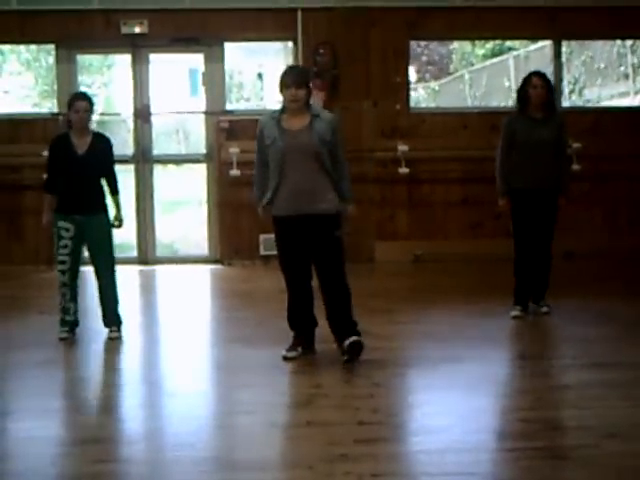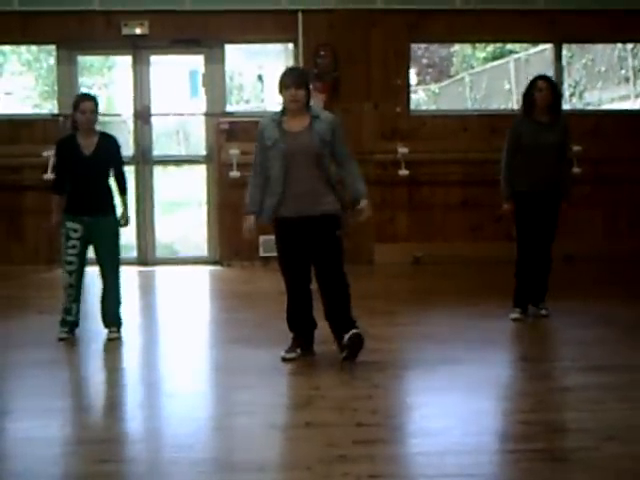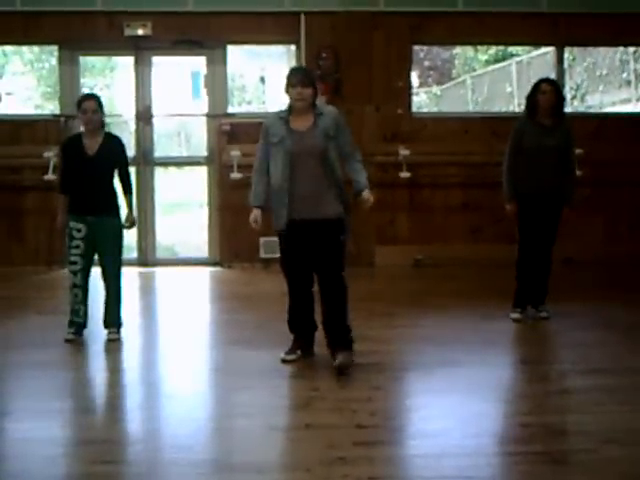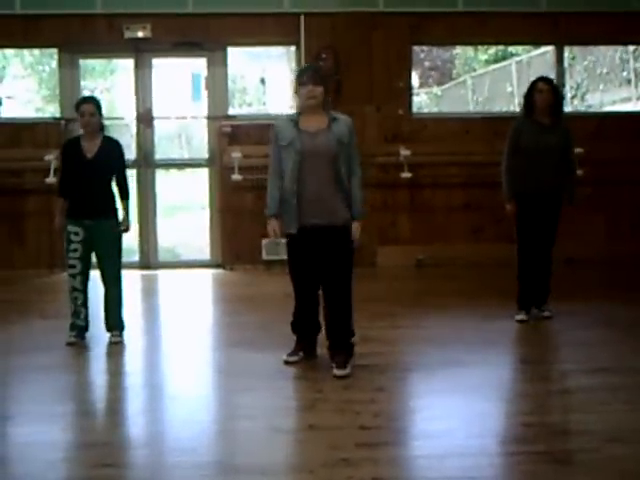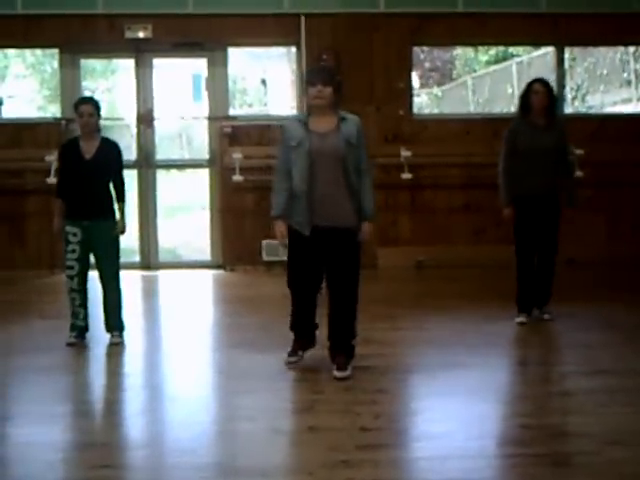
dt=0.2s
person 1, frame 1
left shoulder: (327, 122)
right shoulder: (267, 125)
left elbow: (339, 163)
right elbow: (261, 167)
left wrist: (346, 198)
right wrist: (262, 200)
left hip: (324, 210)
right hip: (285, 214)
left knee: (332, 274)
right knee: (295, 279)
left ankle: (347, 334)
right ankle: (302, 337)
person 1, frame 2
left shoulder: (327, 122)
right shoulder: (267, 127)
left elbow: (345, 161)
right elbow: (259, 172)
left wrist: (360, 195)
right wrist: (252, 210)
left hip: (324, 211)
right hip: (286, 216)
left knee: (332, 273)
right knee: (295, 280)
left ankle: (347, 331)
right ankle: (301, 338)
person 1, frame 3
left shoulder: (331, 118)
right shoulder: (272, 125)
left elbow: (350, 157)
right elbow: (262, 169)
left wrist: (362, 187)
right wrist: (257, 205)
left hip: (328, 214)
right hip: (291, 217)
left knee: (331, 279)
right knee: (297, 282)
left ankle: (340, 345)
right ankle: (302, 339)
person 1, frame 4
left shoulder: (343, 126)
right shoulder: (283, 129)
left elbow: (353, 172)
right elbow: (276, 174)
left wrist: (357, 215)
right wrist: (273, 215)
left hip: (336, 221)
right hip: (298, 222)
left knee: (338, 287)
right knee: (303, 286)
left ankle: (341, 350)
right ankle: (305, 341)
person 1, frame 5
left shoulder: (352, 126)
right shoulder: (292, 129)
left elbow: (363, 174)
right elbow: (283, 175)
left wrist: (367, 216)
right wrist: (279, 215)
left hip: (343, 222)
right hip: (303, 222)
left knee: (343, 289)
right knee: (301, 284)
left ankle: (341, 351)
right ankle: (302, 338)
person 2, frame 1
left shoulder: (102, 142)
right shoulder: (58, 143)
left elbow: (110, 177)
right elbow: (51, 180)
left wrist: (118, 209)
right wrist: (47, 211)
left hip: (96, 213)
right hip: (66, 214)
left knee: (105, 268)
right knee: (65, 270)
left ankle: (113, 322)
right ankle: (68, 323)
person 2, frame 2
left shoulder: (109, 142)
right shoulder: (65, 145)
left elbow: (119, 176)
right elbow: (59, 181)
left wrist: (125, 209)
right wrist: (56, 212)
left hip: (104, 214)
right hip: (74, 215)
left knee: (110, 270)
right knee: (71, 270)
left ankle: (113, 323)
right ankle: (68, 323)
person 2, frame 3
left shoulder: (114, 143)
right shoulder: (70, 145)
left elbow: (124, 177)
right elbow: (65, 181)
left wrist: (130, 211)
right wrist: (62, 212)
left hip: (108, 215)
right hip: (78, 215)
left knee: (111, 271)
right knee: (77, 271)
left ankle: (113, 324)
right ankle: (76, 324)
person 2, frame 4
left shoulder: (112, 146)
right shoulder: (69, 147)
left elbow: (121, 182)
right elbow: (64, 184)
left wrist: (126, 215)
right wrist: (60, 215)
left hip: (106, 218)
right hip: (76, 219)
left knee: (111, 274)
right knee: (76, 275)
left ankle: (115, 327)
right ankle: (78, 327)
person 2, frame 5
left shoulder: (111, 148)
right shoulder: (67, 148)
left elbow: (118, 184)
right elbow: (62, 185)
left wrist: (121, 217)
right wrist: (59, 216)
left hip: (103, 219)
right hip: (74, 220)
left knee: (110, 275)
right knee: (74, 276)
left ankle: (115, 328)
right ankle: (78, 328)
person 3, frame 1
left shoulder: (556, 121)
right shoulder: (514, 121)
left elbow: (563, 157)
right elbow: (503, 158)
left wrist: (562, 191)
right wrist: (503, 192)
left hip: (547, 192)
right hip: (520, 191)
left knee: (543, 245)
right knee: (523, 246)
left ankle: (539, 296)
right ankle: (520, 301)
person 3, frame 2
left shoulder: (560, 125)
right shoulder: (520, 124)
left elbow: (565, 162)
right elbow: (508, 161)
left wrist: (563, 195)
right wrist: (507, 196)
left hip: (550, 195)
right hip: (524, 195)
left knee: (544, 248)
right knee: (525, 248)
left ankle: (539, 298)
right ankle: (520, 303)
person 3, frame 3
left shoulder: (564, 129)
right shoulder: (523, 126)
left elbow: (569, 166)
right elbow: (510, 163)
left wrist: (567, 198)
right wrist: (510, 197)
left hip: (552, 198)
right hip: (527, 197)
left knee: (545, 250)
right knee: (526, 248)
left ankle: (538, 300)
right ankle: (519, 303)
person 3, frame 4
left shoulder: (561, 128)
right shoulder: (521, 126)
left elbow: (569, 164)
right elbow: (508, 163)
left wrist: (568, 194)
right wrist: (509, 197)
left hip: (551, 197)
right hip: (526, 196)
left knee: (545, 249)
right knee: (526, 249)
left ankle: (541, 300)
right ankle: (524, 304)
person 3, frame 5
left shoulder: (557, 129)
right shoulder: (517, 128)
left elbow: (566, 165)
right elbow: (505, 166)
left wrist: (565, 194)
right wrist: (507, 201)
left hip: (549, 199)
right hip: (523, 199)
left knee: (548, 251)
right knee: (524, 252)
left ankle: (542, 301)
right ankle: (524, 307)
